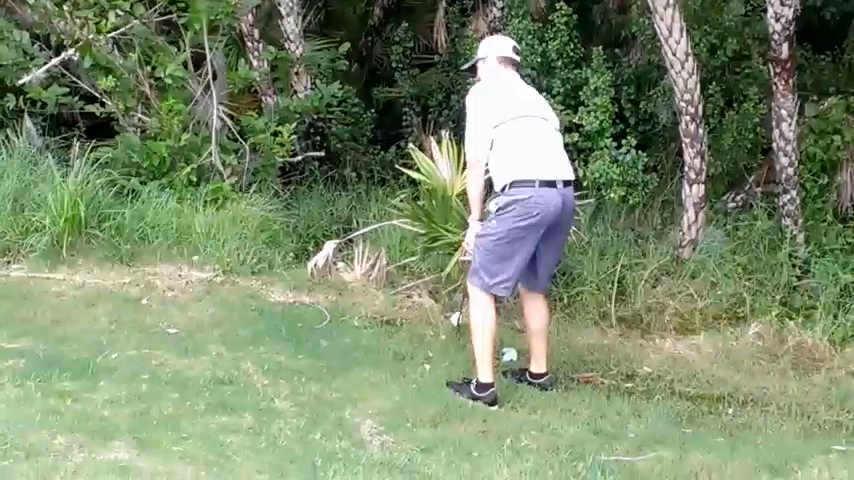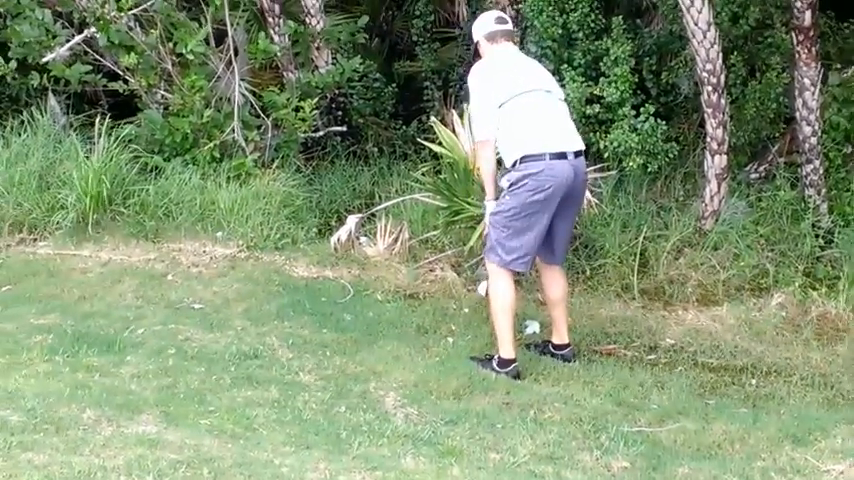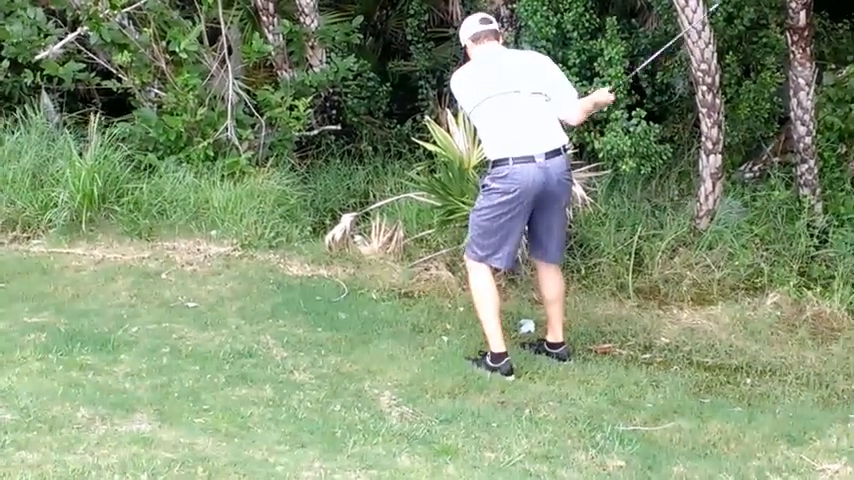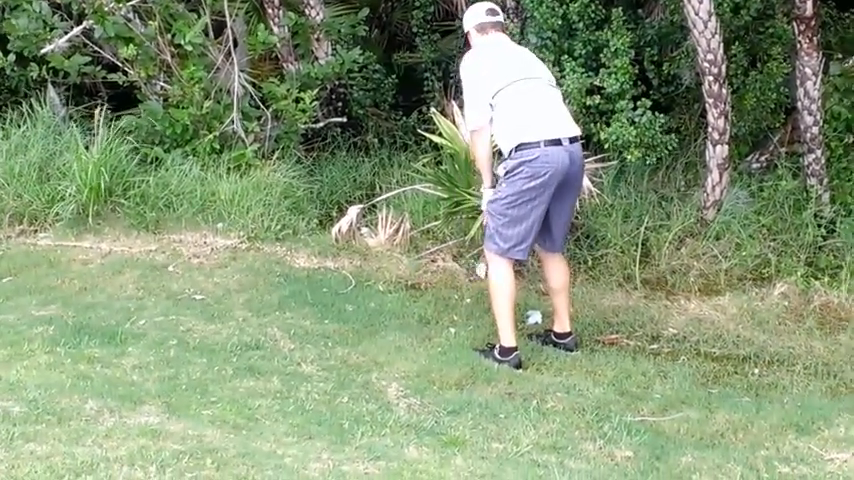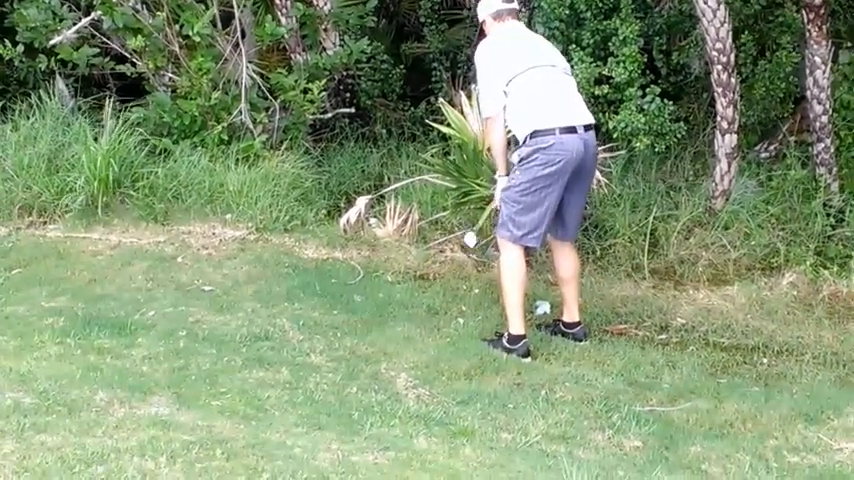
dt=1s
person 1, frame 1
left shoulder: (483, 91)
right shoulder: (534, 96)
left elbow: (476, 162)
left wrist: (475, 221)
left hip: (525, 194)
right hip: (563, 193)
left knee: (480, 286)
right knee: (532, 287)
left ankle: (483, 385)
right ankle: (538, 372)
person 1, frame 2
left shoulder: (484, 70)
right shoulder: (537, 68)
left elbow: (485, 142)
left wrist: (491, 200)
left hip: (536, 168)
right hip: (574, 164)
left knee: (498, 262)
right knee: (550, 259)
left ankle: (505, 359)
right ankle: (560, 343)
person 1, frame 3
left shoulder: (461, 79)
right shoulder: (534, 60)
right elbow: (573, 114)
right wrist: (595, 100)
left hip: (510, 171)
right hip: (556, 164)
left knee: (477, 261)
right knee: (547, 258)
left ankle: (498, 356)
right ankle: (556, 341)
person 1, frame 4
left shoulder: (475, 59)
right shoulder: (527, 55)
left elbow: (479, 130)
left wrist: (488, 187)
right wrist: (500, 184)
left hip: (533, 155)
right hip: (571, 150)
left knee: (498, 253)
right knee: (551, 247)
left ankle: (507, 349)
right ankle: (563, 332)
person 1, frame 5
left shoulder: (490, 47)
right shoulder: (542, 43)
left elbow: (494, 118)
left wrist: (502, 175)
left hip: (548, 142)
right hip: (585, 137)
left knee: (510, 239)
right knee: (562, 236)
left ankle: (515, 337)
right ankle: (571, 321)
